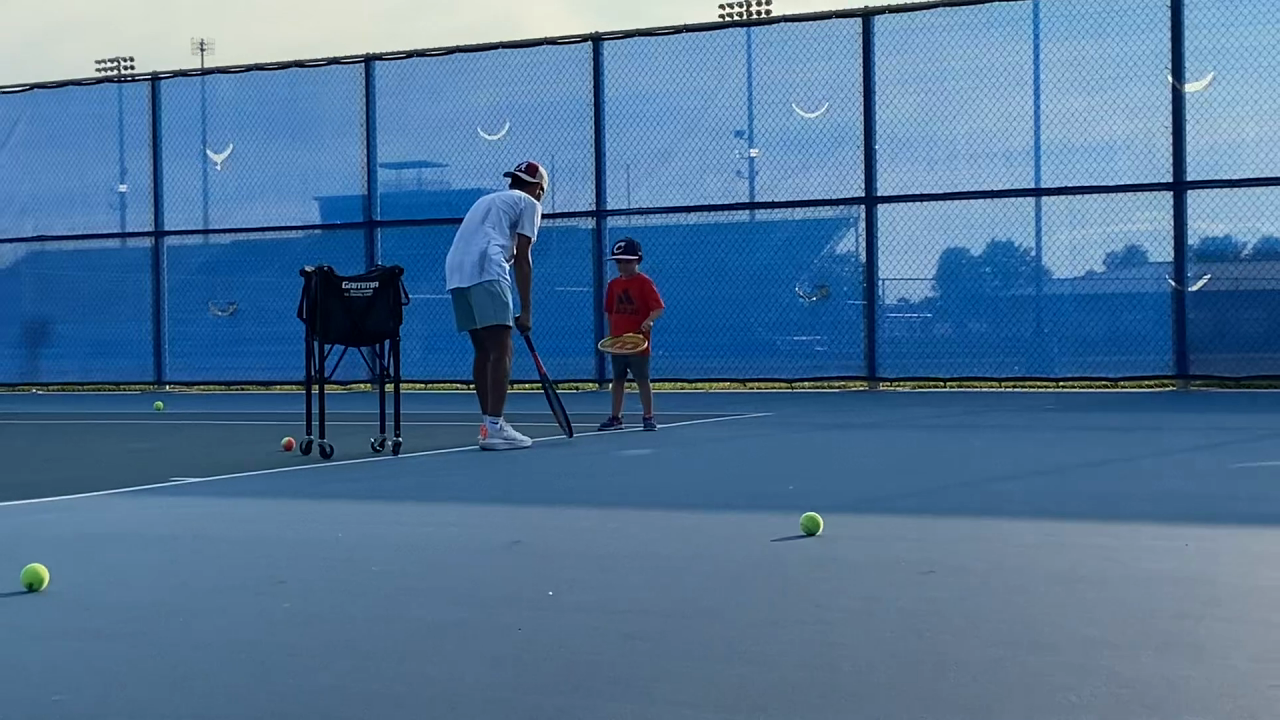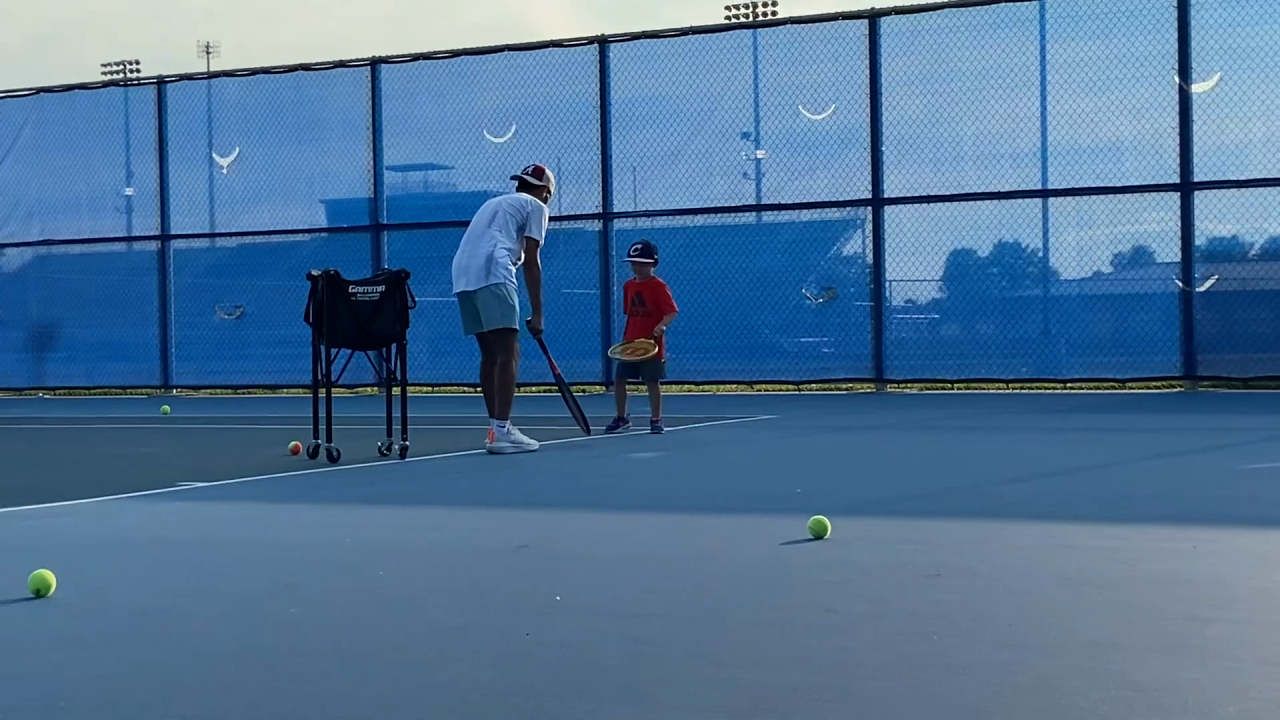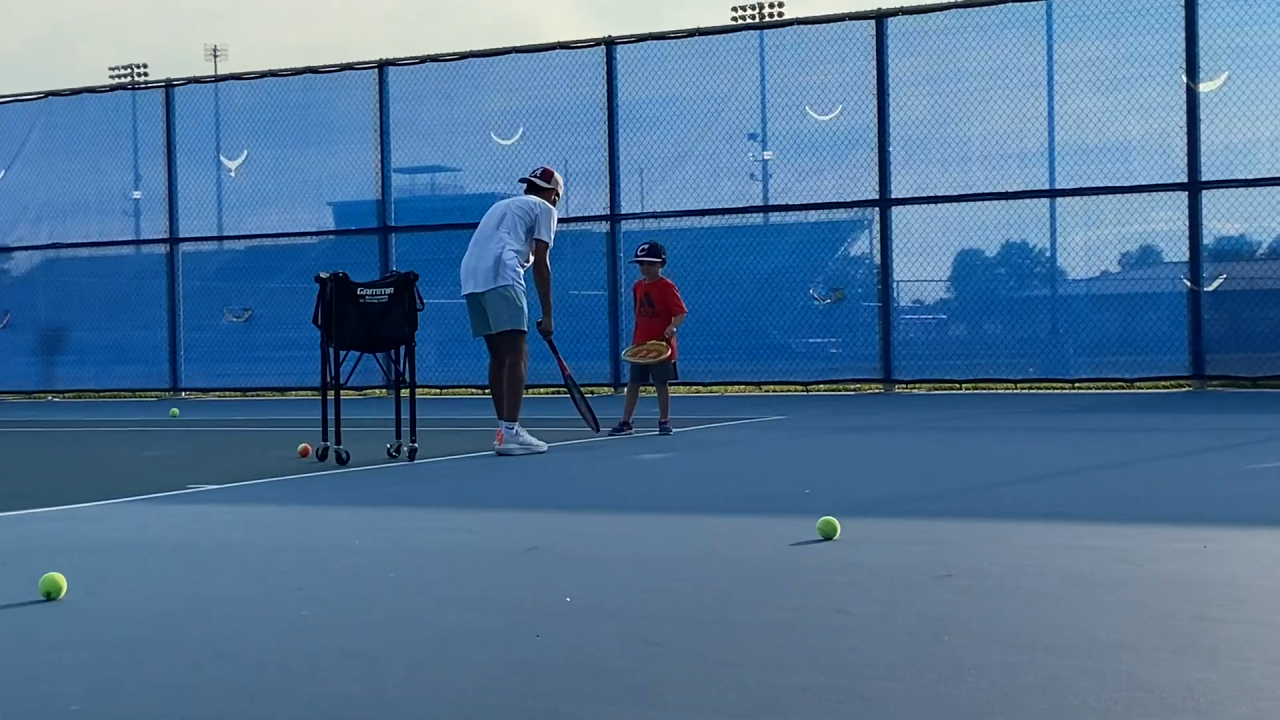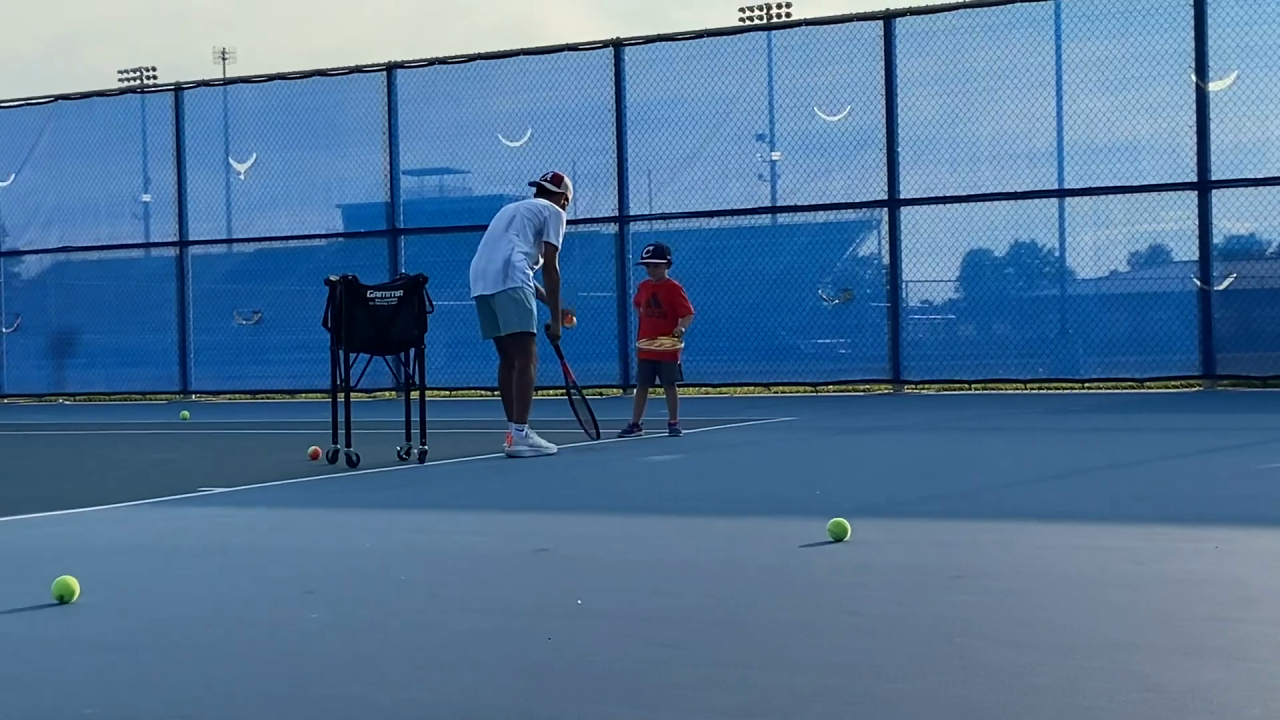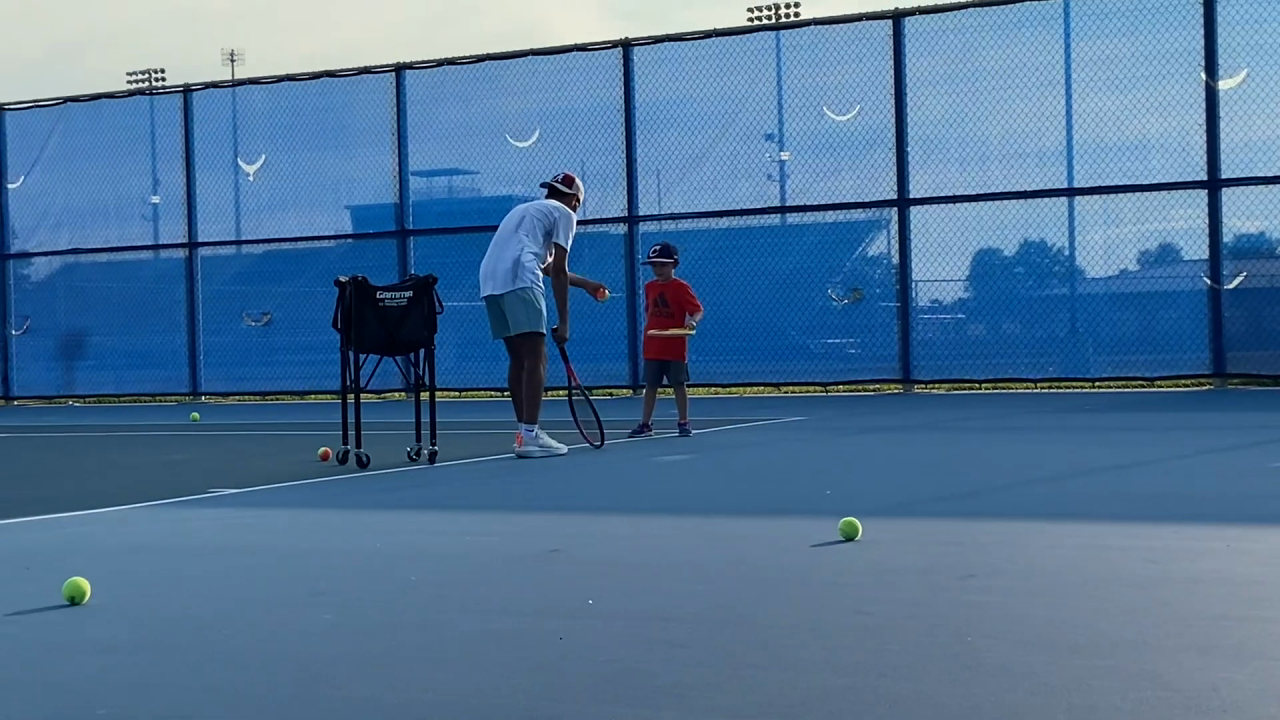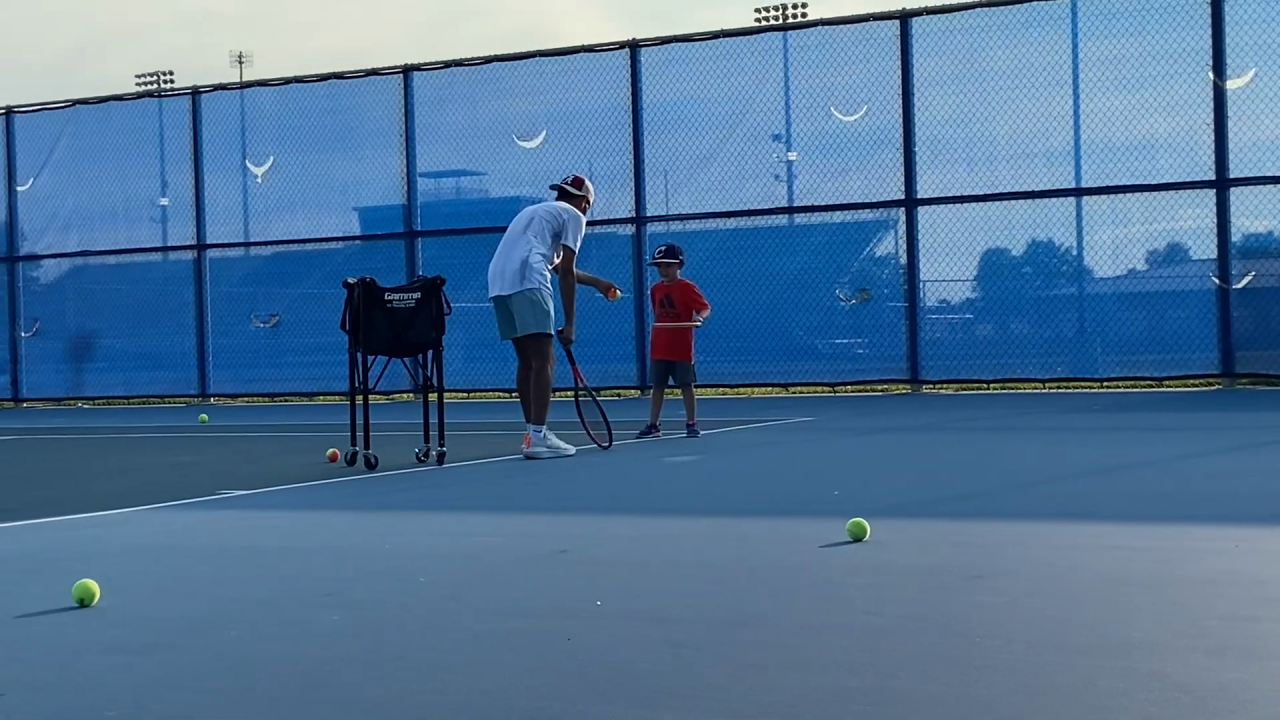
dt=0.2s
person 1, frame 1
left shoulder: (488, 200)
right shoulder: (529, 203)
right elbow: (522, 259)
right wrist: (526, 310)
left hip: (456, 273)
right hip: (486, 273)
left knee: (484, 351)
right knee: (501, 351)
left ankle: (489, 425)
right ankle: (494, 429)
person 1, frame 2
left shoulder: (496, 203)
right shoulder: (536, 206)
right elbow: (531, 262)
right wrist: (537, 313)
left hip: (463, 276)
right hip: (492, 277)
left knee: (491, 355)
right knee: (508, 355)
left ankle: (497, 429)
right ankle: (501, 432)
person 1, frame 3
left shoulder: (504, 205)
right shoulder: (544, 209)
right elbow: (540, 264)
right wrist: (547, 314)
left hip: (471, 278)
right hip: (500, 279)
left knee: (499, 356)
right knee: (516, 356)
left ankle: (505, 431)
right ankle: (510, 434)
person 1, frame 4
left shoulder: (513, 208)
right shoulder: (554, 211)
right elbow: (550, 267)
left wrist: (550, 302)
right wrist: (555, 317)
left hip: (480, 280)
right hip: (509, 281)
left knee: (508, 359)
right knee: (526, 359)
left ankle: (515, 432)
right ankle: (520, 435)
person 1, frame 5
left shoulder: (526, 209)
right shoulder: (564, 213)
left elbow: (545, 266)
right elbow: (558, 270)
left wrist: (585, 284)
right wrist: (564, 321)
left hip: (490, 280)
right hip: (519, 282)
left knee: (519, 359)
right knee: (535, 359)
left ankle: (524, 433)
right ankle: (530, 436)
person 1, frame 6
left shoulder: (536, 211)
right shoulder: (573, 215)
left elbow: (557, 267)
right elbow: (566, 272)
left wrist: (597, 283)
right wrist: (570, 323)
left hip: (499, 282)
right hip: (527, 283)
left knee: (527, 360)
right knee: (543, 360)
left ankle: (533, 434)
right ankle: (538, 437)
person 2, frame 1
left shoulder: (645, 282)
right shoulder: (613, 284)
left elbow: (659, 308)
left wrist: (650, 320)
right wrist: (610, 336)
left knee: (642, 379)
right knee: (618, 379)
left ankle: (648, 417)
right ankle: (616, 417)
person 2, frame 2
left shoulder: (659, 286)
right shoulder: (628, 285)
left elbow: (672, 312)
left wrist: (663, 325)
right wrist: (627, 337)
right hip: (630, 343)
left knee: (652, 382)
right knee: (619, 379)
left ankle: (656, 420)
right ankle: (621, 418)
person 2, frame 3
left shoulder: (667, 287)
right shoulder: (638, 286)
left elbow: (681, 313)
left wrist: (673, 326)
right hip: (640, 346)
left knee: (661, 384)
right knee: (633, 383)
left ankle: (664, 422)
right ankle: (626, 422)
person 2, frame 4
left shoulder: (674, 288)
right shoulder: (643, 286)
left elbow: (688, 313)
left wrist: (682, 326)
left hip: (667, 347)
right hip: (645, 347)
left knee: (670, 385)
right knee: (642, 385)
left ankle: (673, 423)
right ankle: (635, 424)
person 2, frame 5
left shoulder: (681, 287)
right shoulder: (649, 287)
left elbow: (698, 310)
left wrist: (693, 321)
right wrist: (649, 323)
left hip: (675, 347)
right hip: (652, 347)
left knee: (679, 385)
right knee: (650, 385)
left ankle: (684, 423)
right ankle: (645, 424)
person 2, frame 6
left shoulder: (687, 287)
right shoulder: (656, 289)
left elbow: (706, 307)
left wrist: (700, 317)
right wrist: (658, 331)
left hip: (682, 348)
right hip: (659, 348)
left knee: (686, 385)
right knee: (657, 386)
left ankle: (692, 423)
right ankle: (653, 425)
